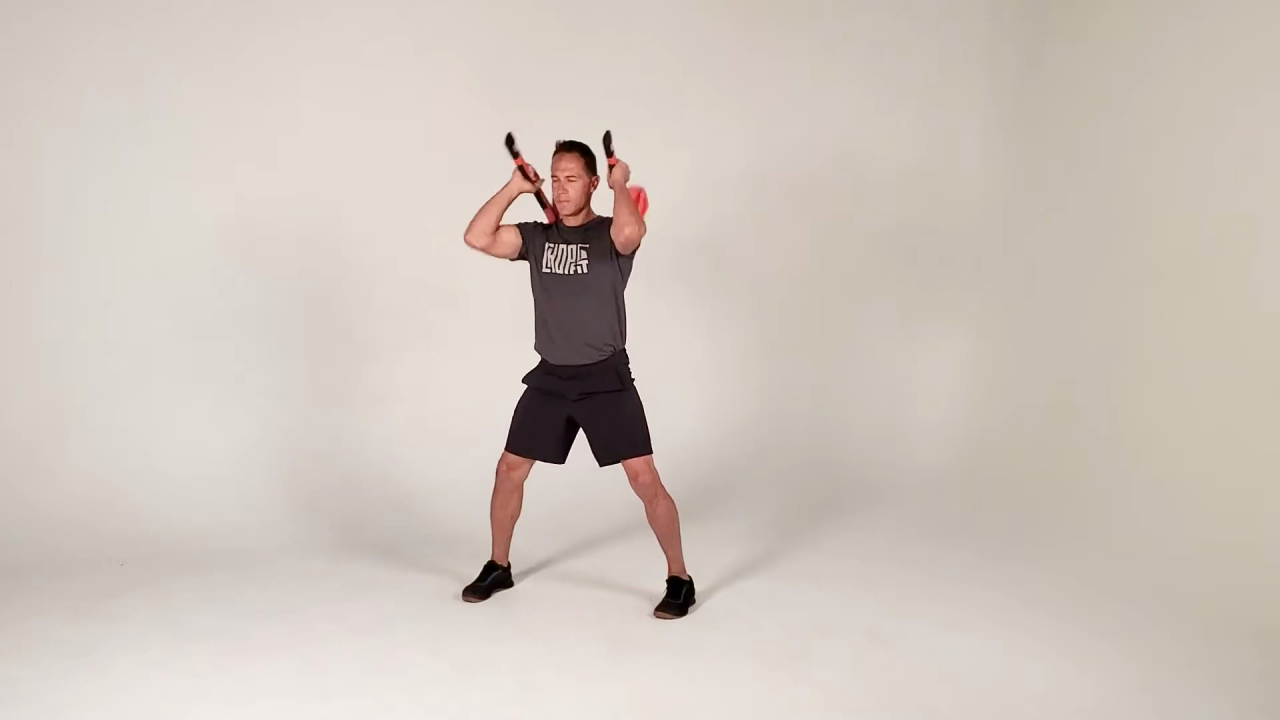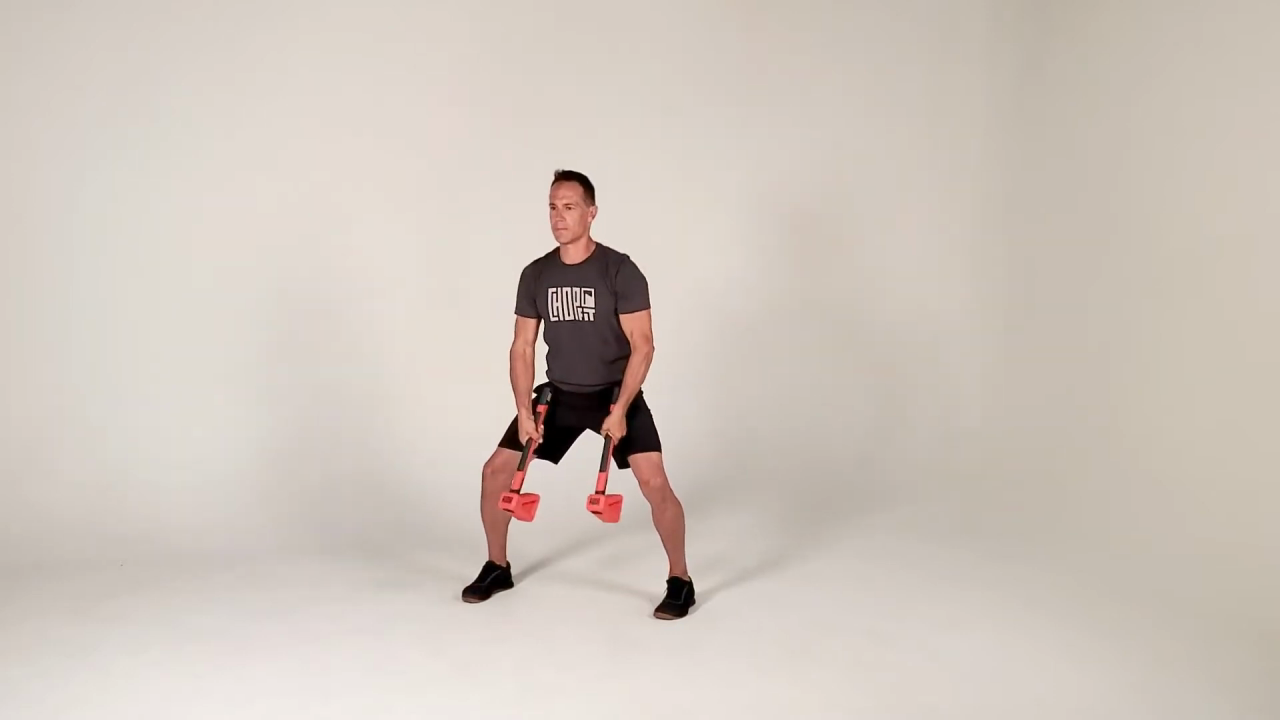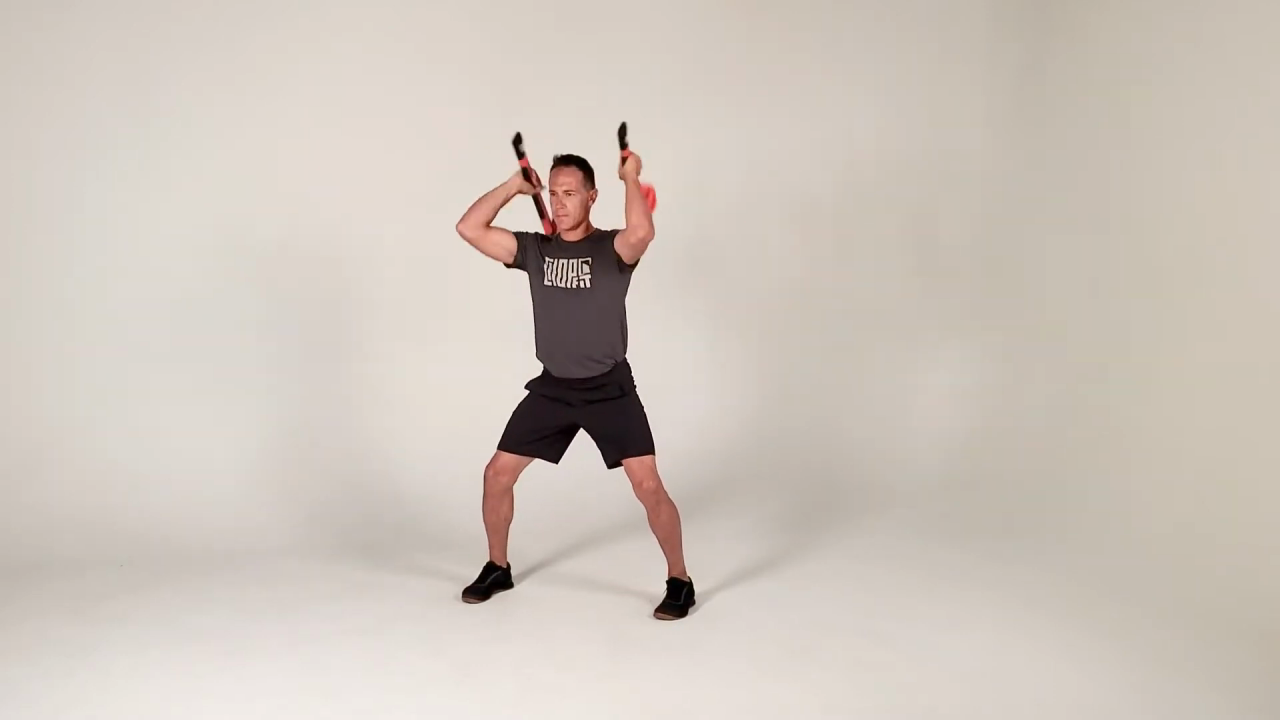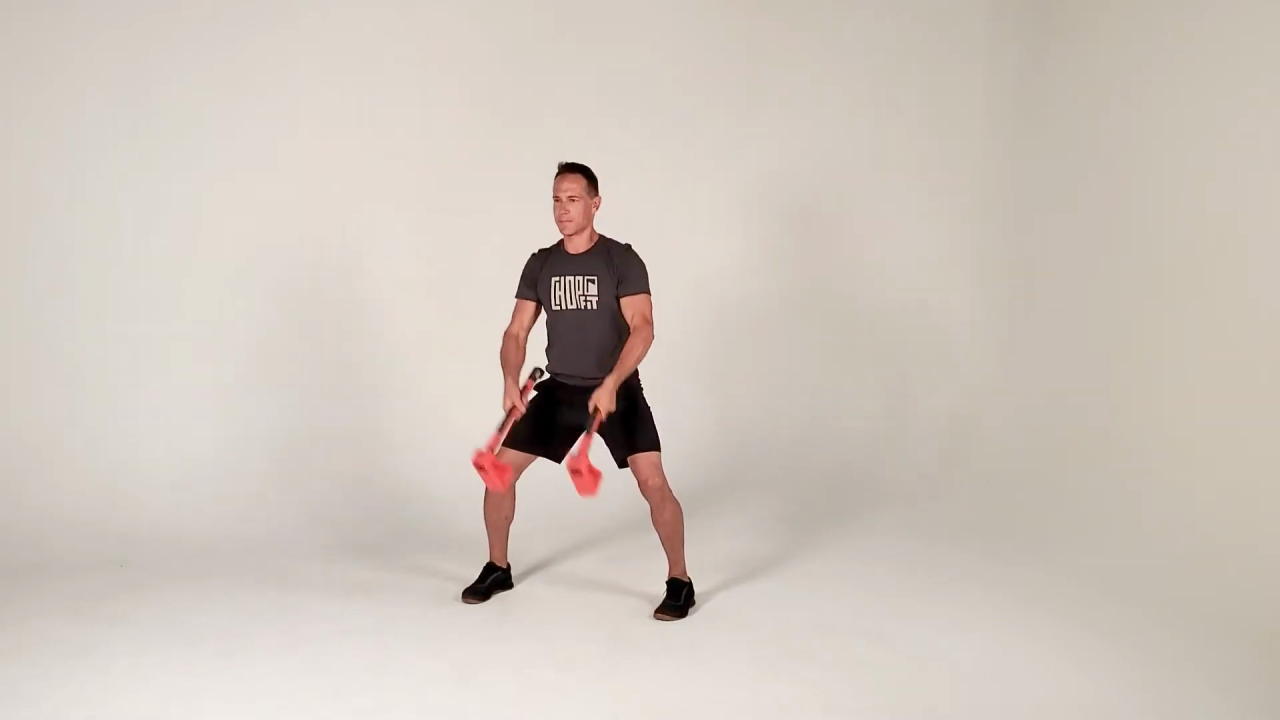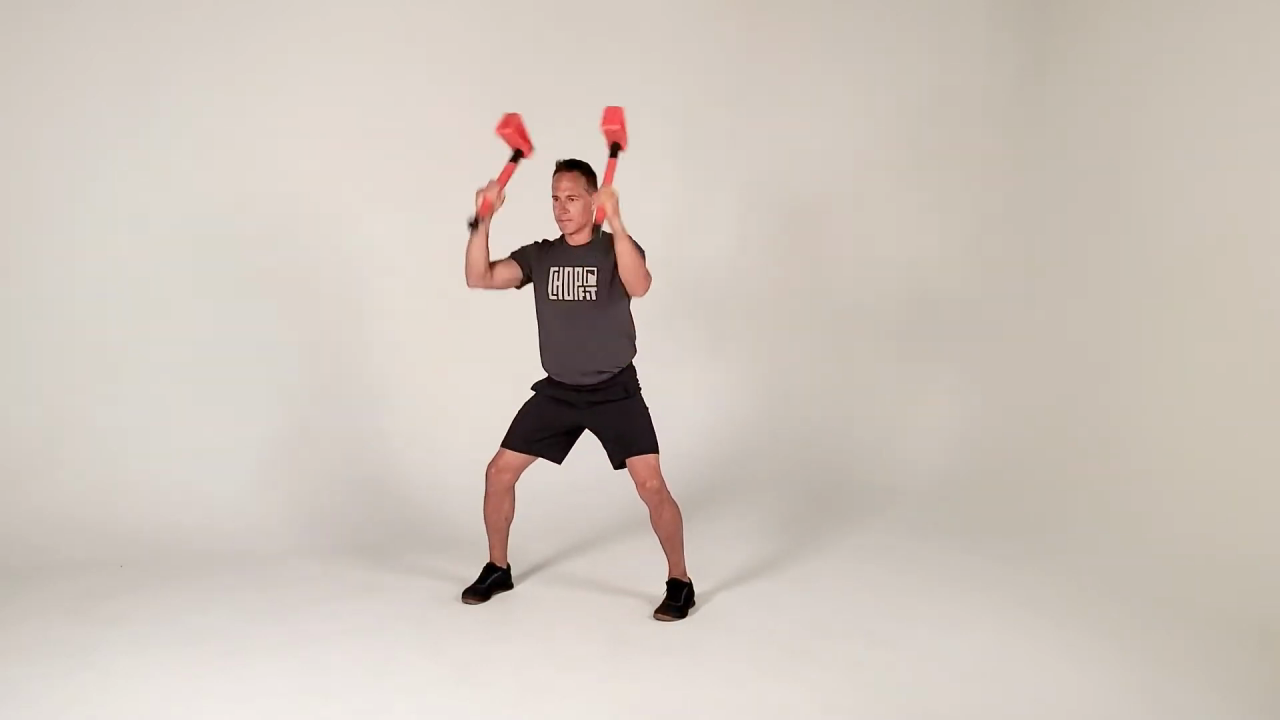
dt=0.7s
person 1, frame 1
left shoulder: (611, 230)
right shoulder: (535, 236)
left elbow: (631, 232)
right elbow: (476, 239)
left wrist: (619, 185)
right wrist: (513, 189)
left hip: (606, 379)
right hip: (549, 379)
left knee: (644, 480)
right knee: (509, 471)
left ankle: (679, 579)
right ankle: (498, 567)
person 1, frame 2
left shoulder: (620, 270)
right shoulder: (535, 275)
left elbow: (642, 346)
right elbow: (522, 348)
left wrist: (620, 410)
right wrist: (524, 410)
left hip: (616, 395)
right hip: (559, 395)
left knee: (654, 483)
right knee: (495, 472)
left ankle: (680, 581)
right ankle: (497, 568)
person 1, frame 3
left shoulder: (612, 248)
right shoulder: (533, 249)
left elbow: (641, 231)
right elbow: (468, 227)
left wrist: (632, 183)
right wrist: (514, 188)
left hip: (609, 388)
right hip: (552, 388)
left knee: (648, 486)
right knee: (496, 474)
left ankle: (679, 581)
right ankle: (497, 568)
person 1, frame 4
left shoulder: (622, 260)
right shoulder: (539, 264)
left elbow: (642, 330)
right elbow: (517, 332)
left wrist: (612, 384)
right wrist: (511, 383)
left hip: (616, 391)
right hip: (559, 389)
left knee: (653, 483)
left ankle: (679, 582)
right ankle: (497, 568)
person 1, frame 5
left shoulder: (615, 249)
right shoulder: (538, 256)
left elbow: (639, 286)
right elbow: (478, 277)
left wrist: (615, 219)
right wrist: (486, 216)
left hip: (614, 389)
right hip: (557, 391)
left knee: (651, 485)
right knee: (498, 472)
left ankle: (679, 582)
right ankle: (497, 568)
